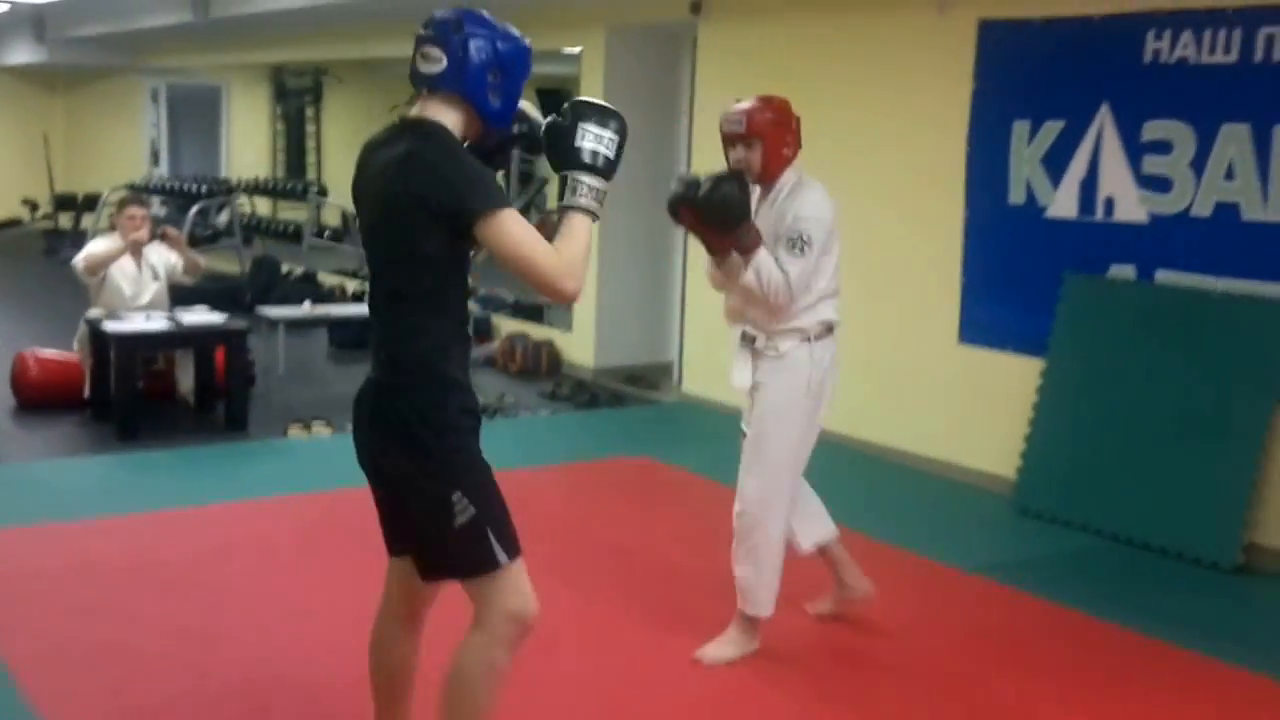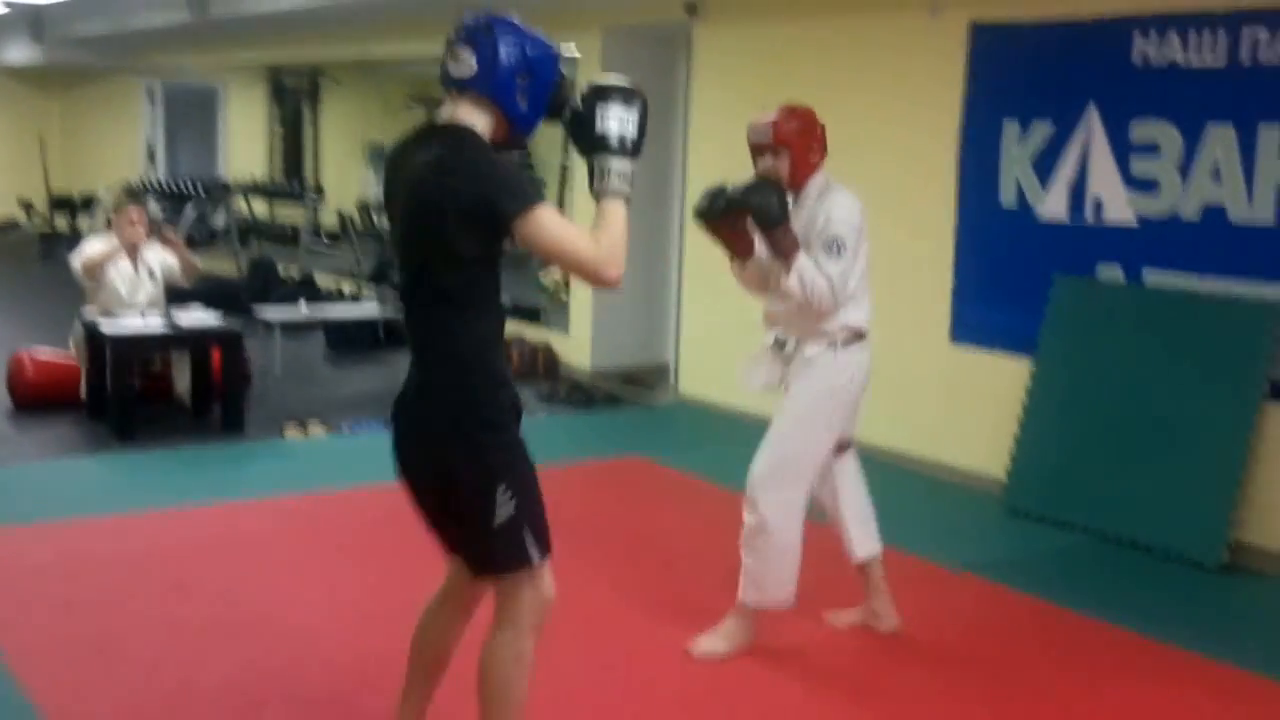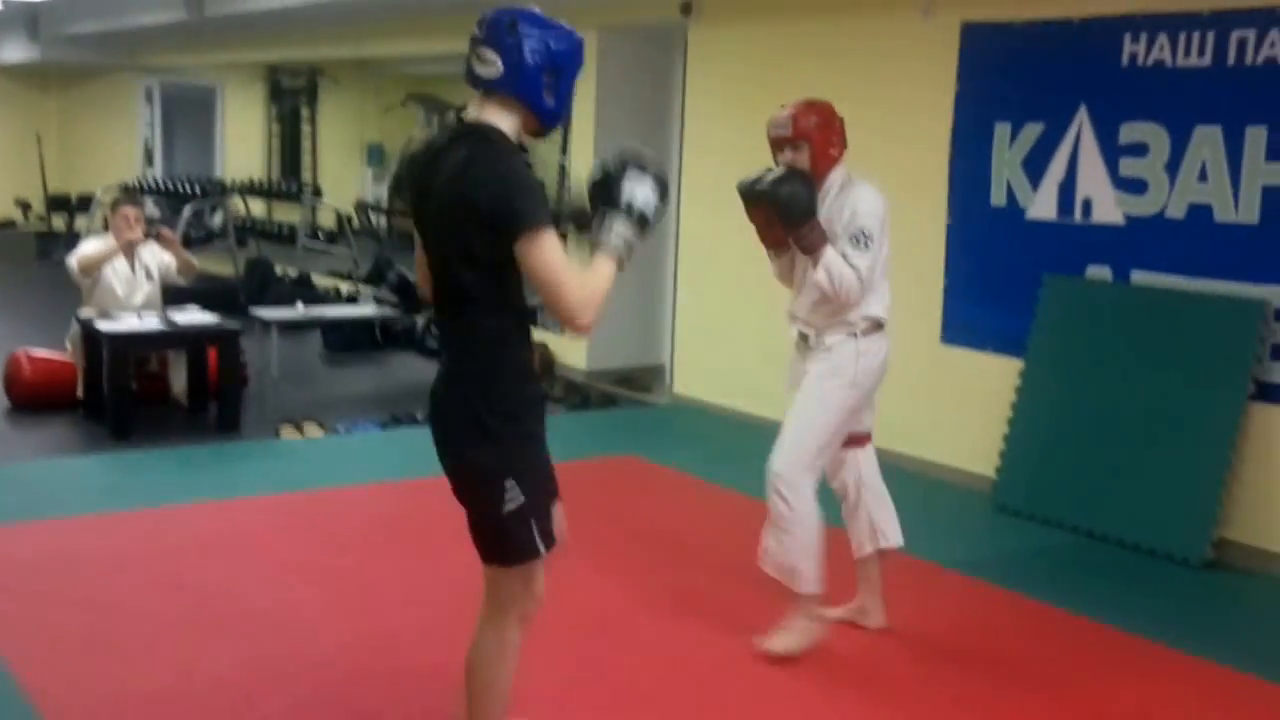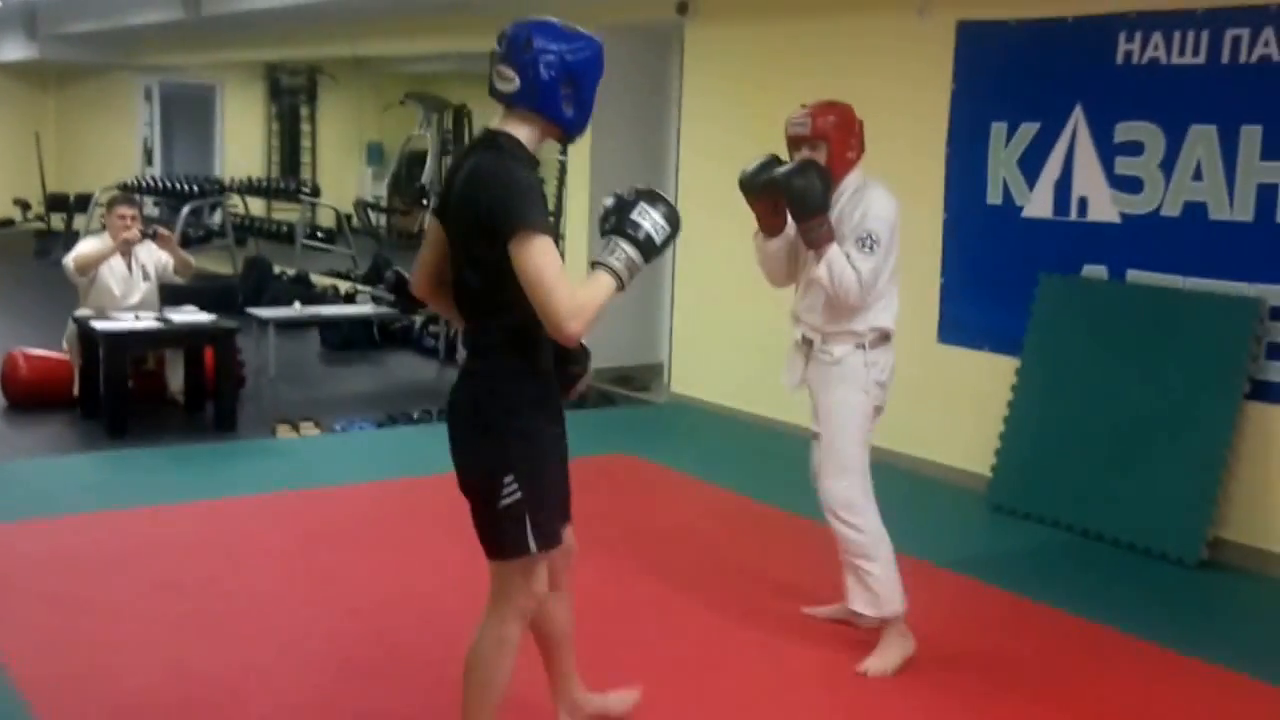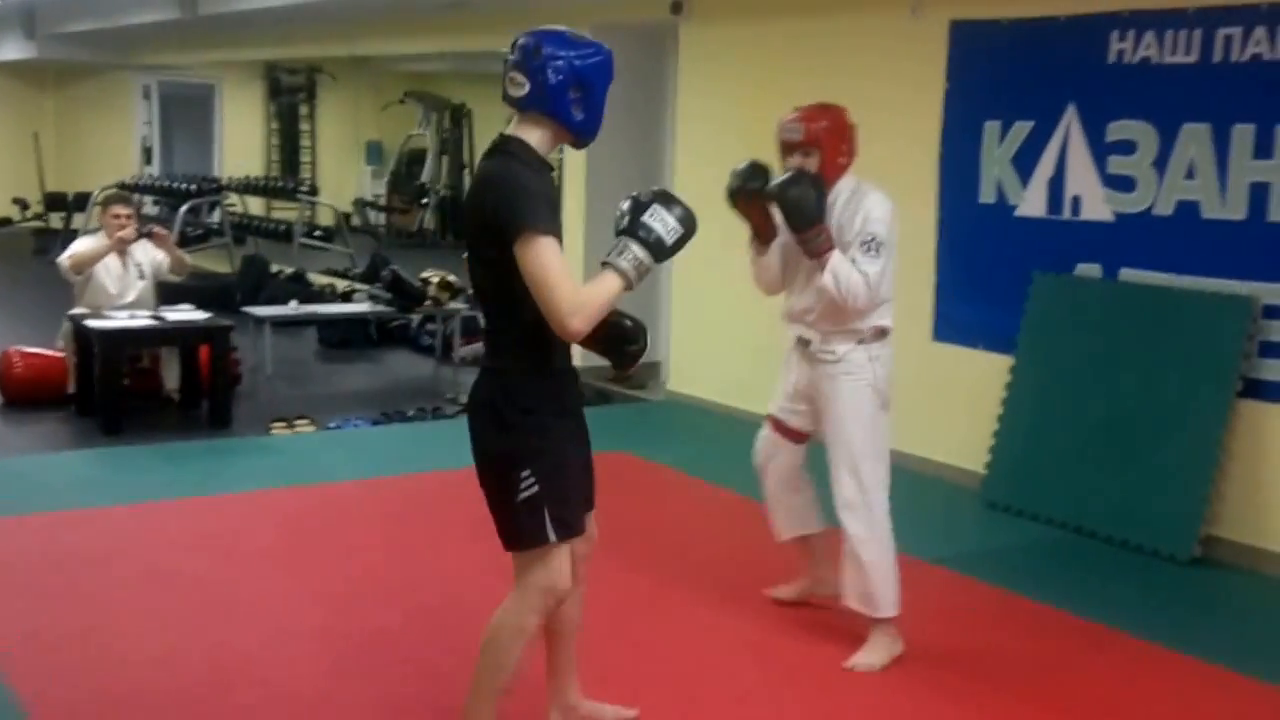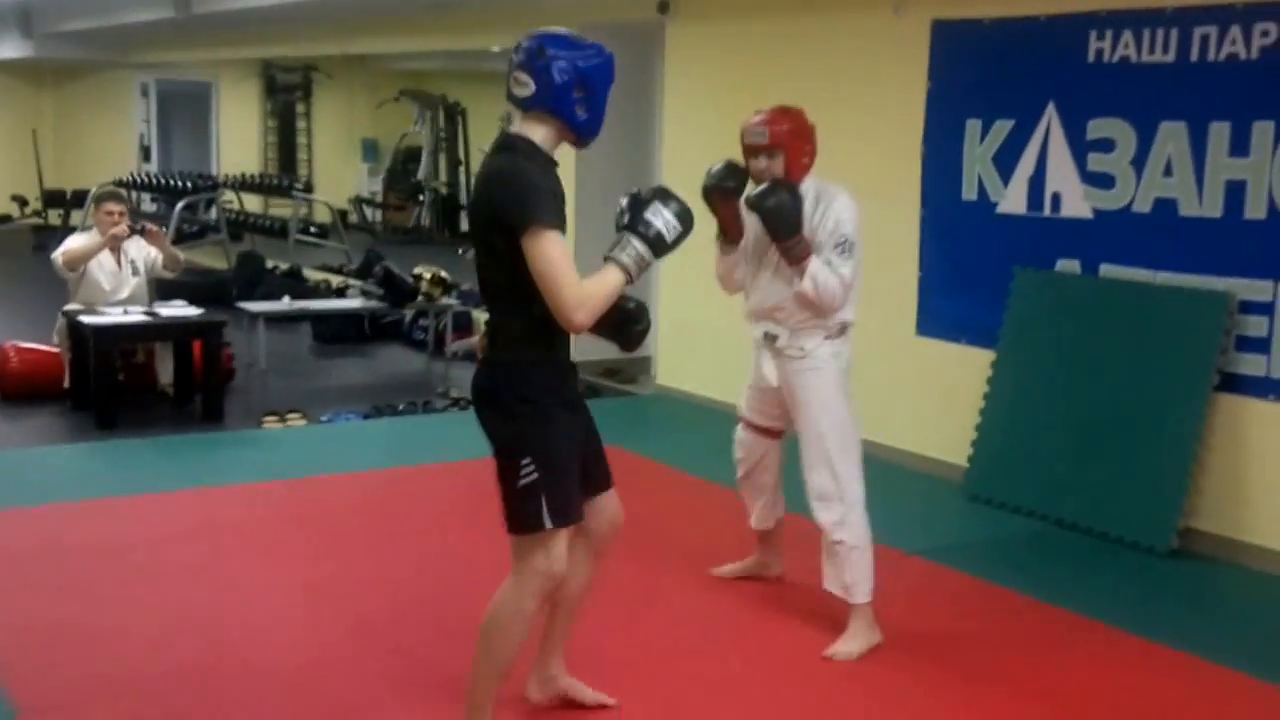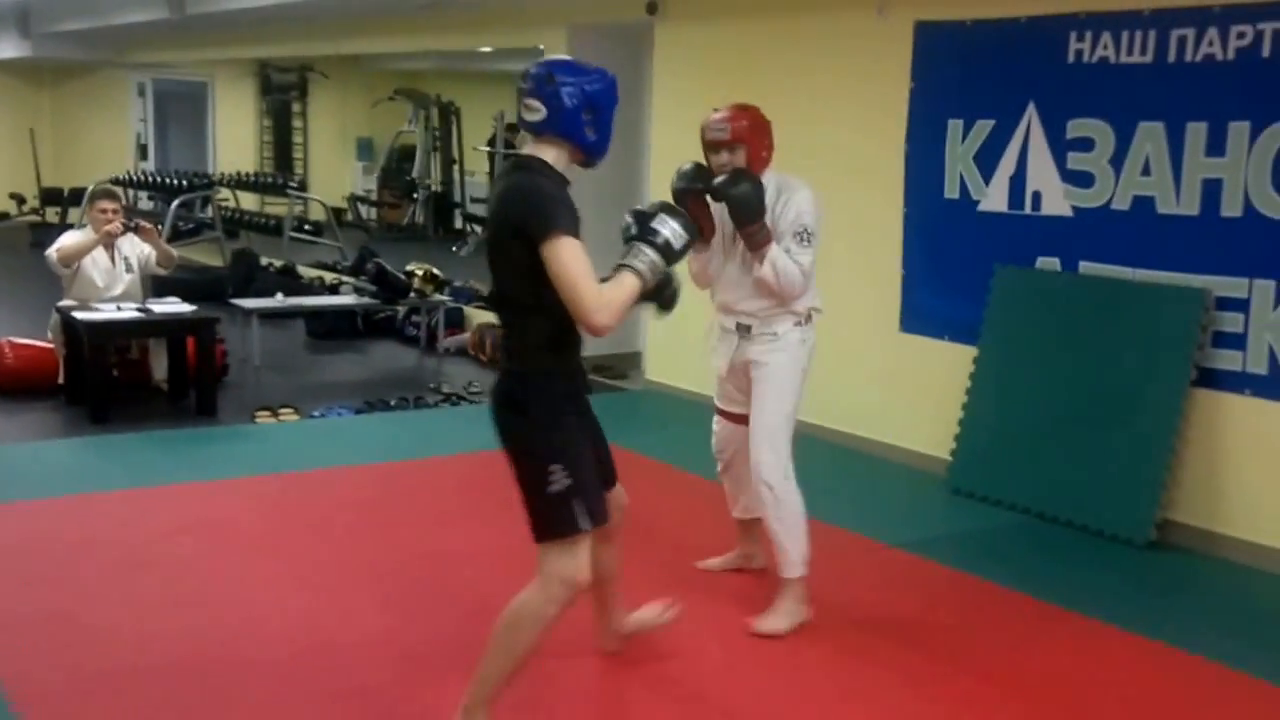
dt=0.2s
person 1, frame 1
left shoulder: (383, 154)
right shoulder: (449, 166)
right elbow: (562, 280)
right wrist: (584, 181)
left hip: (394, 407)
right hip: (427, 417)
left knee: (410, 592)
right knee: (509, 607)
person 1, frame 2
left shoulder: (410, 157)
right shoulder: (480, 170)
right elbow: (604, 265)
left wrist: (498, 143)
right wrist: (612, 164)
left hip: (427, 408)
right hip: (470, 416)
left knee: (468, 580)
right knee: (526, 602)
person 1, frame 3
left shoulder: (435, 158)
right shoulder: (503, 174)
right elbow: (578, 311)
right wrist: (618, 228)
left hip: (468, 395)
right hip: (493, 406)
left knee: (546, 539)
right knee: (516, 595)
person 1, frame 4
left shoulder: (475, 165)
right shoulder: (509, 181)
left elbow: (428, 285)
right elbow: (567, 320)
right wrist: (626, 248)
left hip: (518, 398)
right hip: (504, 408)
left knee: (555, 560)
right knee: (519, 593)
person 1, frame 5
left shoulder: (510, 171)
right shoulder: (515, 182)
right elbow: (569, 315)
left wrist: (600, 333)
right wrist: (636, 250)
left hip: (547, 394)
right hip: (519, 405)
left knee: (574, 552)
right knee: (542, 581)
person 1, frame 6
left shoulder: (518, 166)
right shoulder: (522, 178)
right elbow: (571, 306)
left wrist: (605, 309)
right wrist: (636, 247)
left hip: (547, 380)
right hip: (522, 389)
left knee: (600, 521)
right knee: (541, 567)
person 1, frame 7
left shoulder: (525, 184)
right shoulder: (541, 195)
right elbow: (595, 313)
left wrist: (639, 281)
right wrist: (647, 256)
left hip: (554, 388)
right hip: (539, 398)
left knee: (610, 509)
right knee: (565, 571)
left ankle: (613, 621)
person 2, frame 1
left shoulder: (807, 202)
right shoulder: (754, 197)
left elbow: (782, 291)
right elbow: (730, 279)
left wrist: (739, 229)
right wrist: (707, 229)
left hip: (796, 356)
right hip: (764, 352)
left knee: (761, 489)
right knee: (773, 475)
left ankle: (747, 624)
right ankle: (847, 576)
person 2, frame 2
left shoulder: (837, 207)
right shoulder: (787, 204)
left elbow: (822, 295)
right elbow: (765, 283)
left wrist: (778, 234)
right wrist: (734, 236)
left hip: (828, 360)
right hip: (807, 358)
left knee: (773, 482)
right knee: (836, 477)
left ankle: (745, 617)
right ankle: (877, 603)
person 2, frame 3
left shoulder: (859, 198)
right shoulder: (812, 198)
left elbow: (849, 286)
right elbow: (797, 277)
left wrist: (807, 227)
right wrist: (770, 225)
left hip: (848, 350)
right hip: (825, 347)
left knee: (789, 469)
right knee: (854, 471)
left ankle: (805, 610)
right ankle: (869, 600)
person 2, frame 4
left shoulder: (873, 202)
right shoulder: (819, 198)
left elbow: (850, 289)
right elbow: (781, 272)
left wrist: (814, 223)
right wrist: (770, 214)
left hip: (855, 358)
right hip: (823, 353)
left knee: (841, 490)
right knee: (845, 477)
left ankle: (894, 628)
right ankle: (861, 599)
person 2, frame 5
left shoulder: (870, 206)
right shoulder: (802, 204)
left elbow: (857, 295)
right elbow: (772, 281)
left wrist: (813, 232)
right wrist: (760, 221)
left hip: (853, 360)
right hip: (809, 353)
left knee: (858, 493)
right knee: (773, 456)
left ankle: (885, 627)
right ankle: (818, 572)
person 2, frame 6
left shoulder: (834, 205)
right shoulder: (758, 204)
left elbow: (832, 294)
right elbow: (733, 281)
left wrist: (792, 238)
right wrist: (729, 221)
left hip: (815, 353)
right hip: (771, 348)
left knee: (834, 481)
right knee: (752, 454)
left ankle: (862, 616)
right ankle: (768, 556)
person 2, frame 7
left shoulder: (794, 196)
right shoulder: (720, 199)
left elbow: (791, 282)
right elbow: (705, 277)
left wrist: (753, 225)
right wrist: (699, 222)
left hip: (781, 338)
right hip: (735, 336)
left knee: (769, 459)
right knee: (731, 444)
left ankle: (794, 590)
right ankle: (751, 547)
person 3, frame 1
left shoulder: (160, 251)
right shoulder: (102, 246)
left elbow: (196, 273)
right elbow: (85, 268)
left wrist: (182, 249)
right wrist: (126, 246)
right knee: (91, 329)
left ankle: (189, 391)
person 3, frame 2
left shoulder: (157, 251)
right shoulder: (99, 247)
left elbow: (193, 275)
right elbow: (83, 270)
left wrist: (179, 250)
right wrist: (123, 247)
right knee: (86, 329)
left ankle: (186, 392)
person 3, frame 3
left shoulder: (153, 250)
right shoulder: (95, 246)
left elbow: (190, 273)
right elbow: (79, 269)
left wrist: (176, 249)
right wrist: (119, 246)
left ankle: (182, 392)
person 3, frame 4
left shoulder: (150, 249)
right shoulder: (91, 245)
left elbow: (186, 272)
right elbow: (75, 268)
left wrist: (172, 249)
right wrist: (116, 246)
left ankle: (180, 390)
person 3, frame 5
left shoulder: (146, 248)
right shoulder: (87, 244)
left elbow: (182, 271)
right elbow: (70, 267)
left wrist: (169, 248)
right wrist: (112, 245)
right knee: (74, 326)
left ankle: (175, 388)
person 3, frame 6
left shoulder: (139, 244)
right shoulder: (80, 241)
left elbow: (175, 267)
right elbow: (64, 263)
left wrist: (161, 244)
right wrist: (105, 242)
right knee: (69, 323)
left ankle: (169, 382)
person 3, frame 7
left shoulder: (133, 241)
right shoulder: (74, 238)
left elbow: (169, 264)
right elbow: (58, 260)
left wrist: (154, 241)
right wrist: (98, 238)
right knee: (62, 318)
left ankle: (163, 378)
